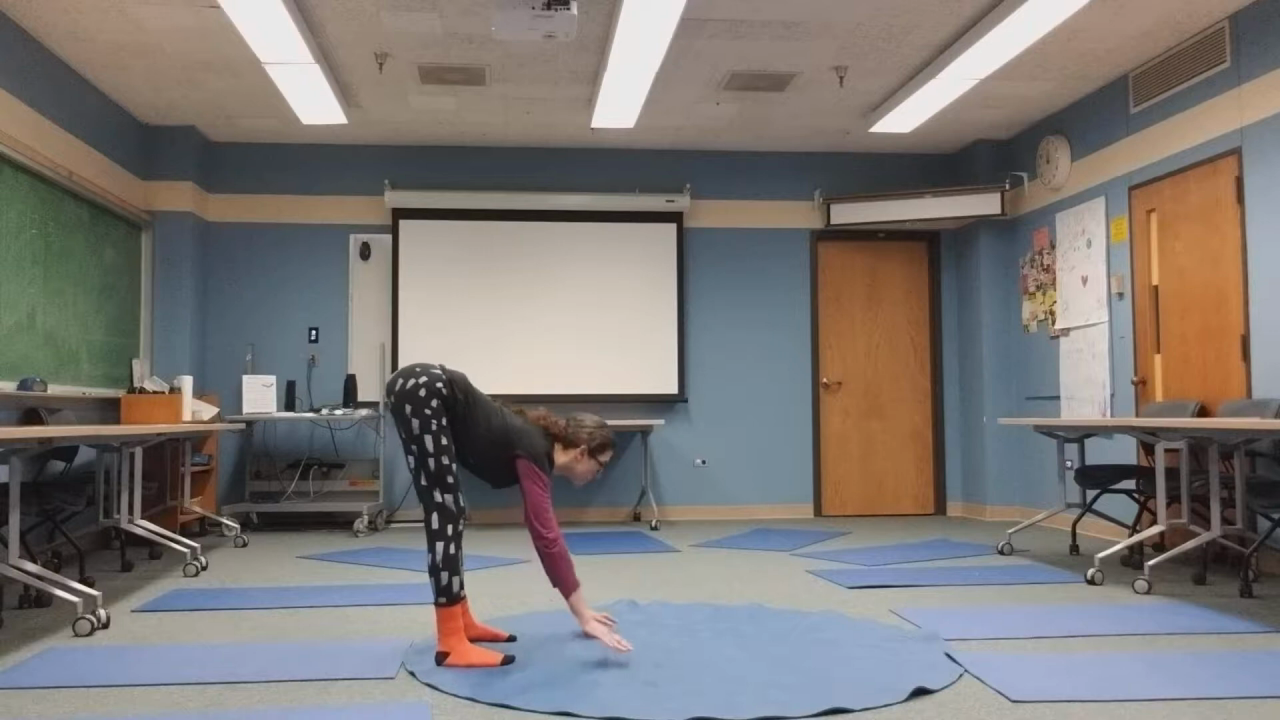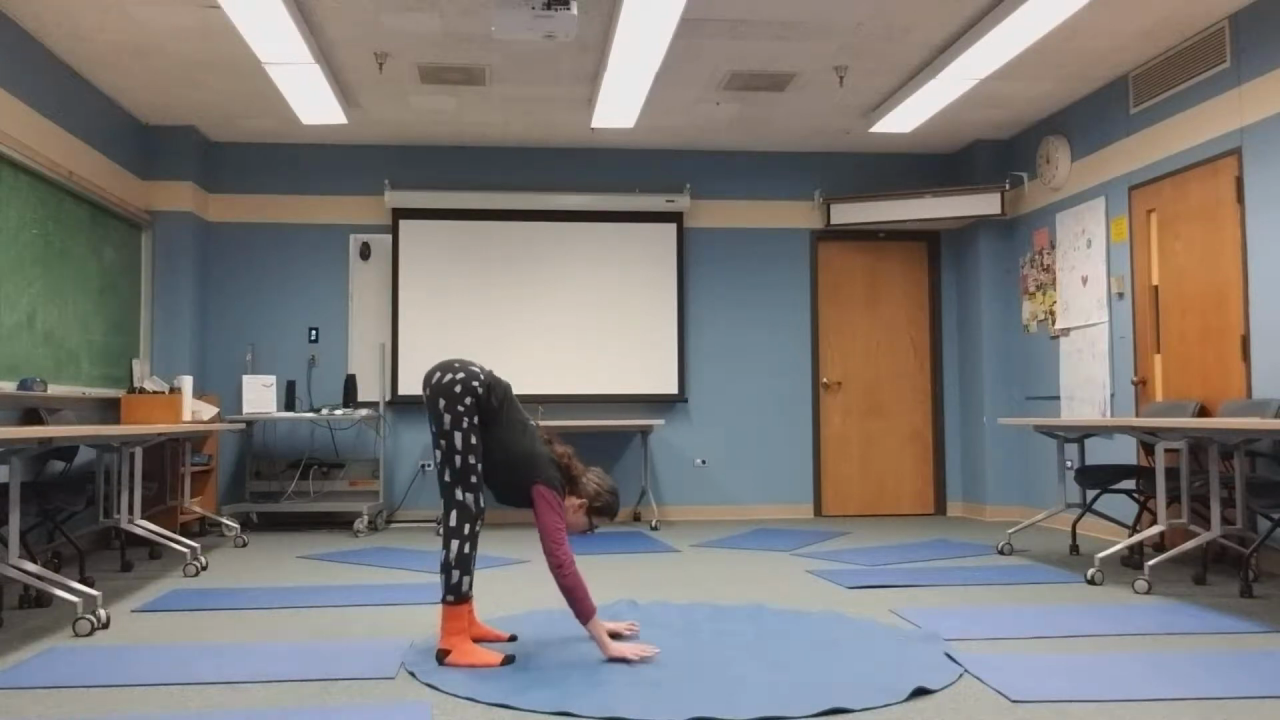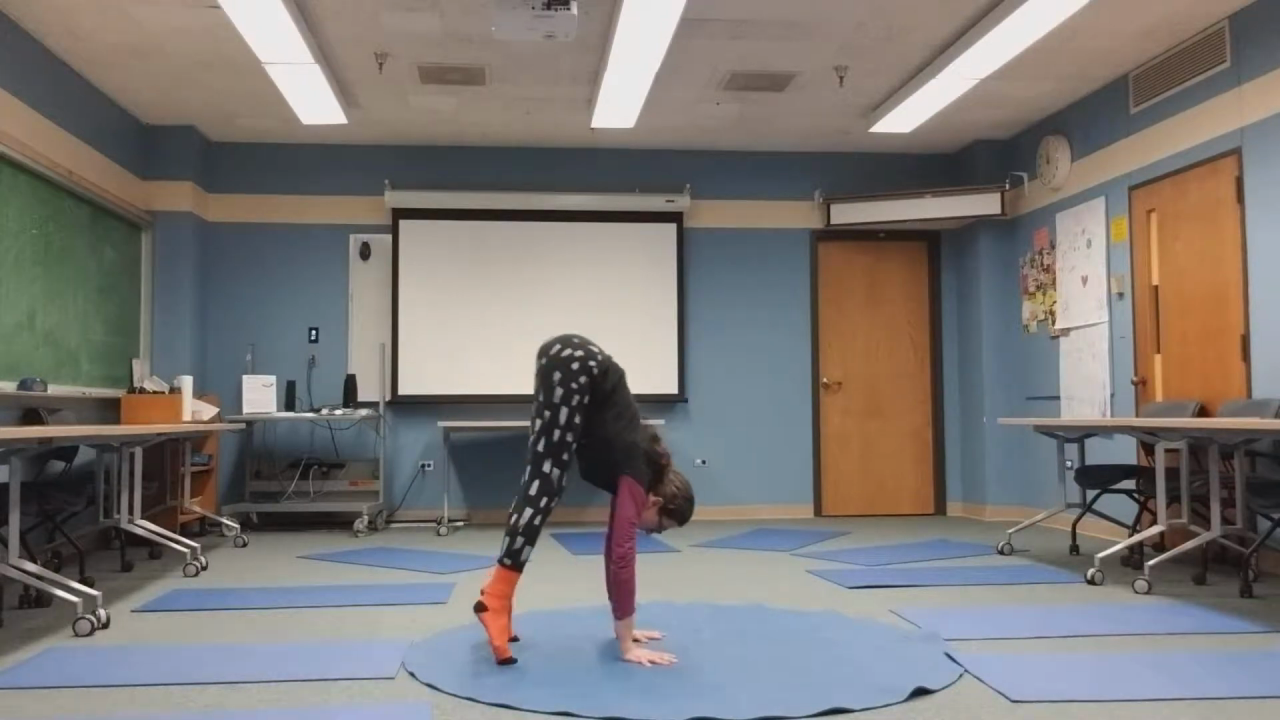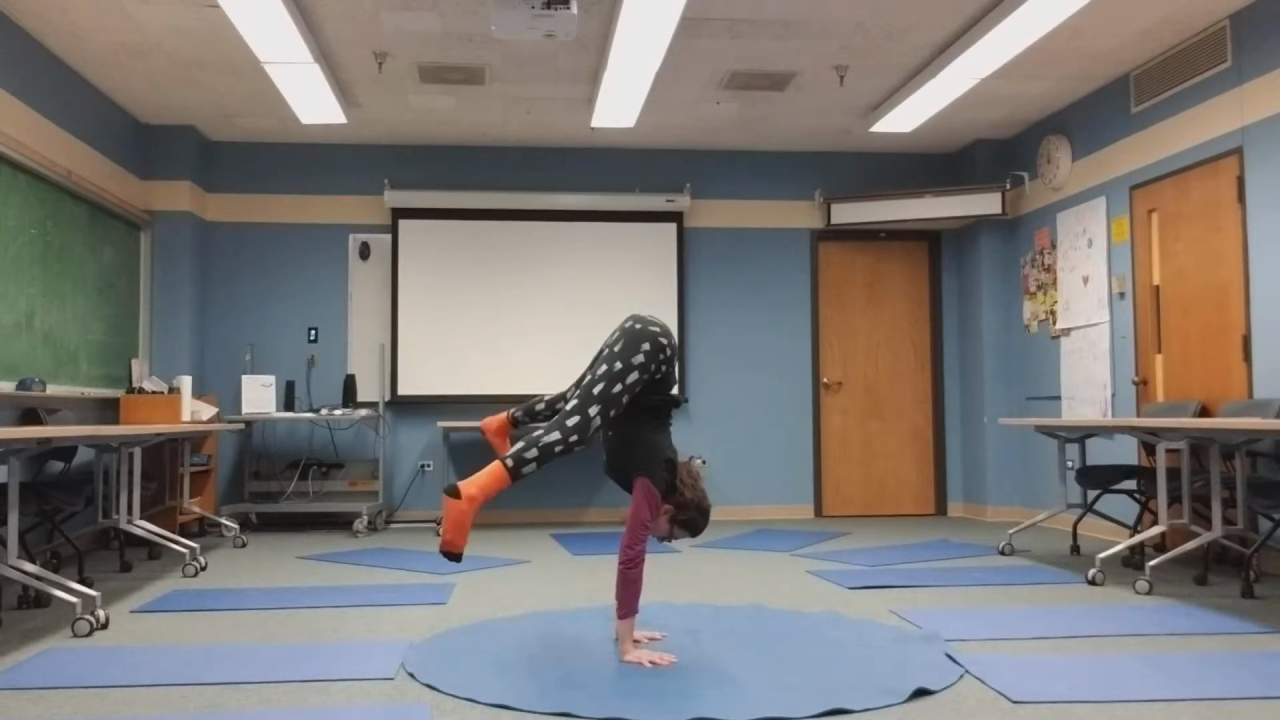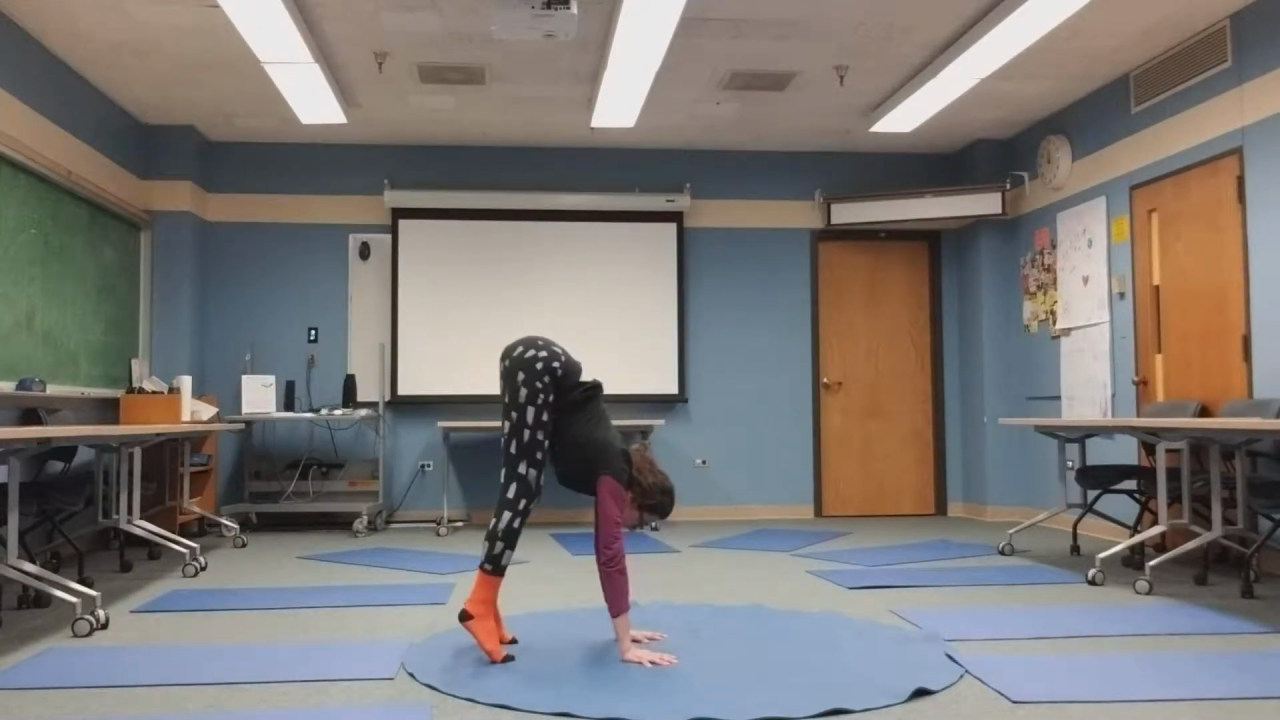
dt=1s
person 1, frame 1
left shoulder: (537, 447)
right shoulder: (534, 454)
left elbow: (546, 536)
right elbow: (547, 538)
left wrist: (581, 610)
right wrist: (584, 616)
left hip: (427, 394)
right hip: (421, 392)
left knee: (448, 513)
right knee: (445, 514)
left ankle: (461, 621)
right ankle: (451, 643)
person 1, frame 2
left shoulder: (553, 475)
right shoulder: (546, 483)
left elbow: (560, 560)
right elbow: (561, 563)
left wrist: (598, 625)
right wrist: (604, 642)
left hip: (463, 388)
right hip: (458, 388)
left knee: (465, 511)
right knee: (465, 513)
left ankle: (463, 620)
right ankle: (454, 640)
person 1, frame 3
left shoulder: (633, 473)
right shoulder: (637, 477)
left elbow: (616, 547)
right elbow: (622, 555)
left wrist: (624, 629)
right wrist: (626, 644)
left hip: (573, 362)
left knee: (541, 477)
right knee: (543, 483)
left ankle: (498, 591)
right ankle: (497, 601)
person 1, frame 4
left shoulder: (659, 478)
right shoulder: (654, 482)
right elbow: (631, 557)
right wrist: (626, 645)
left knee: (576, 404)
left ankle: (505, 424)
right ankle: (471, 493)
person 1, frame 5
left shoulder: (610, 468)
right shoulder: (614, 475)
left elbow: (606, 548)
right elbow: (611, 555)
left wrist: (623, 630)
right wrist: (626, 646)
left knee: (521, 493)
right knee: (521, 494)
right ankle: (480, 608)
